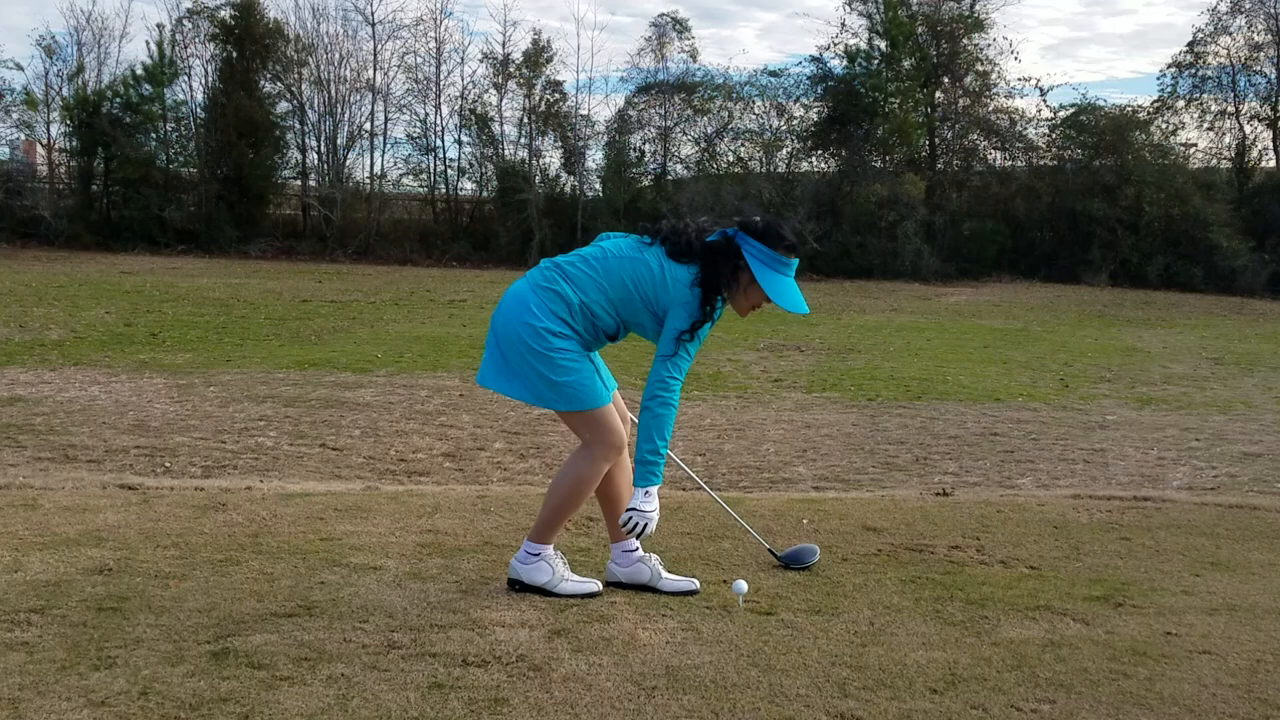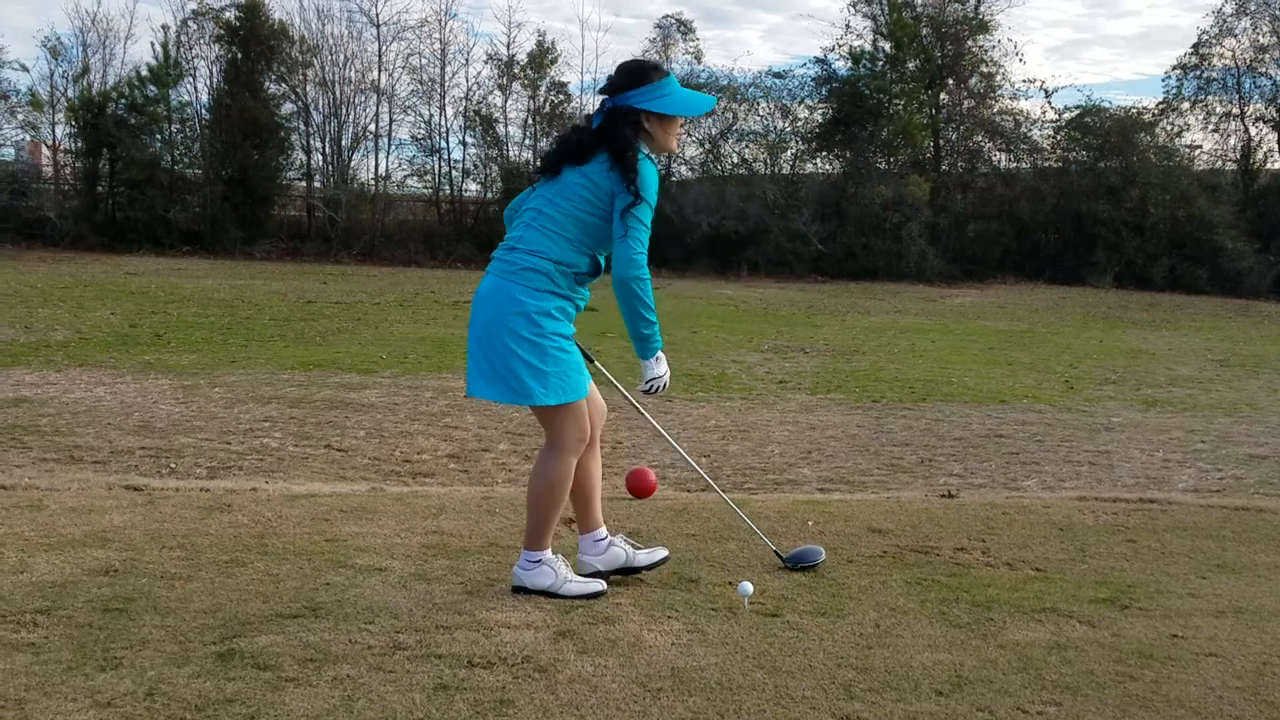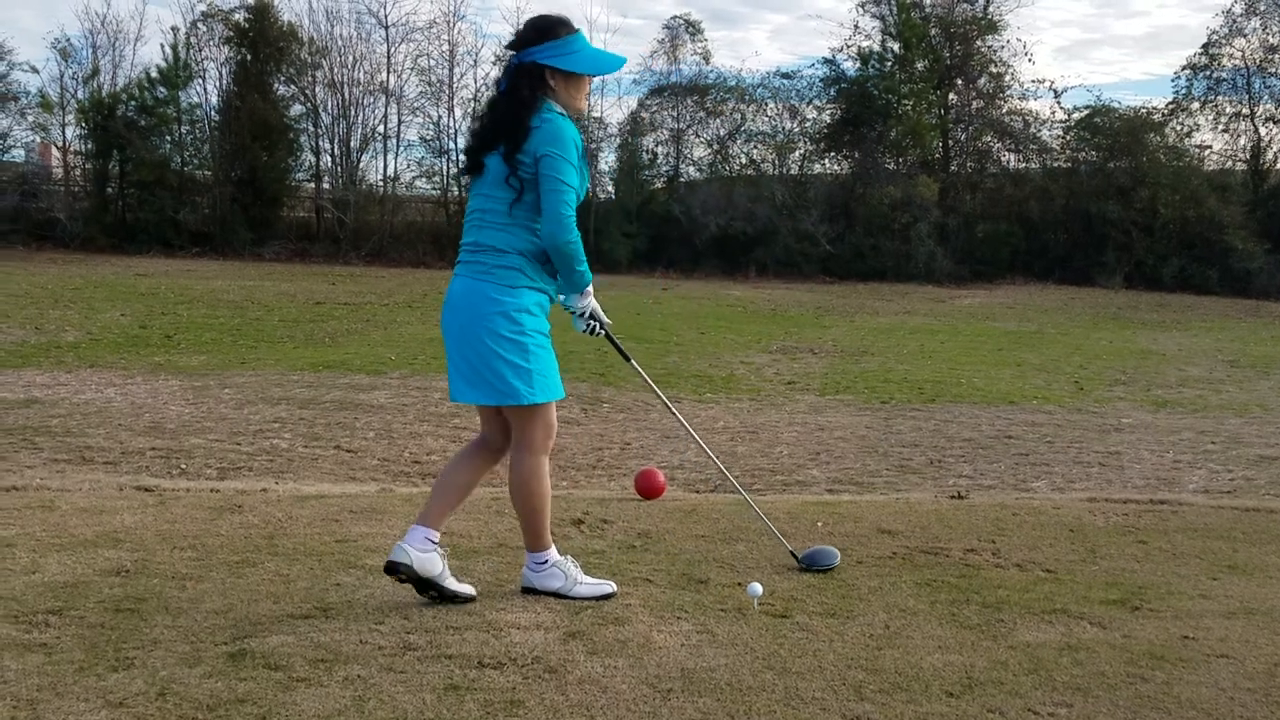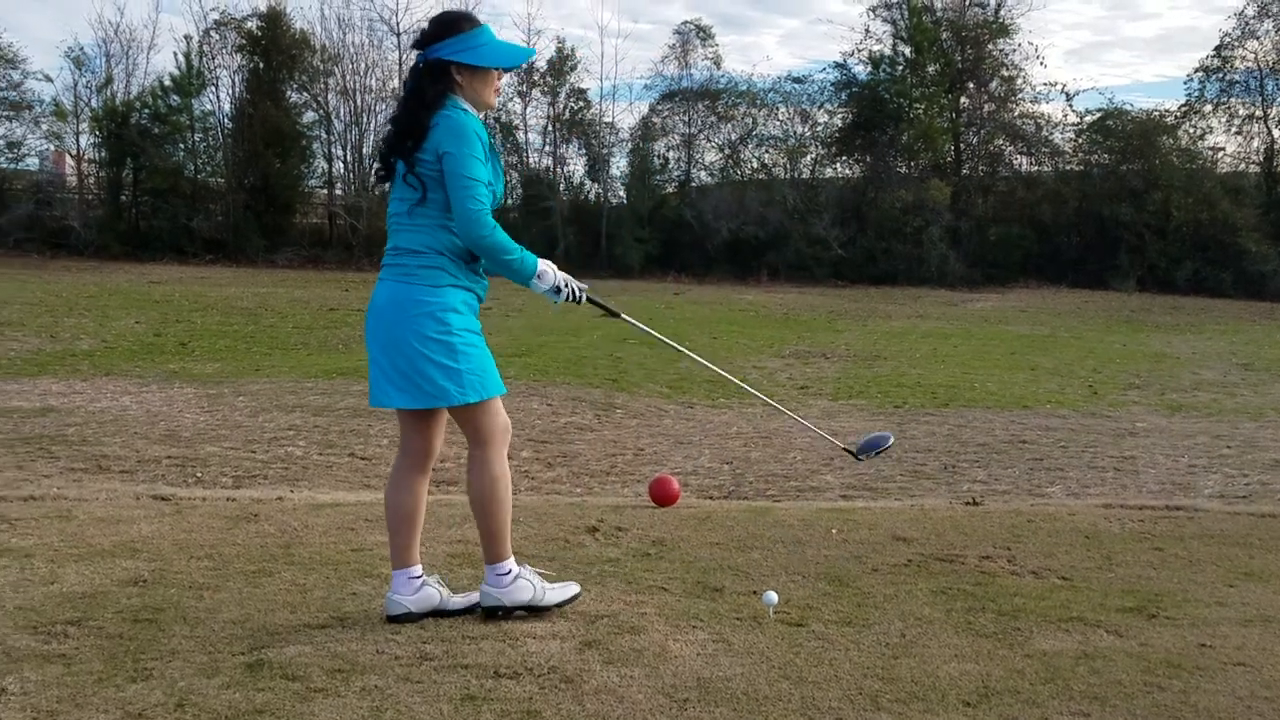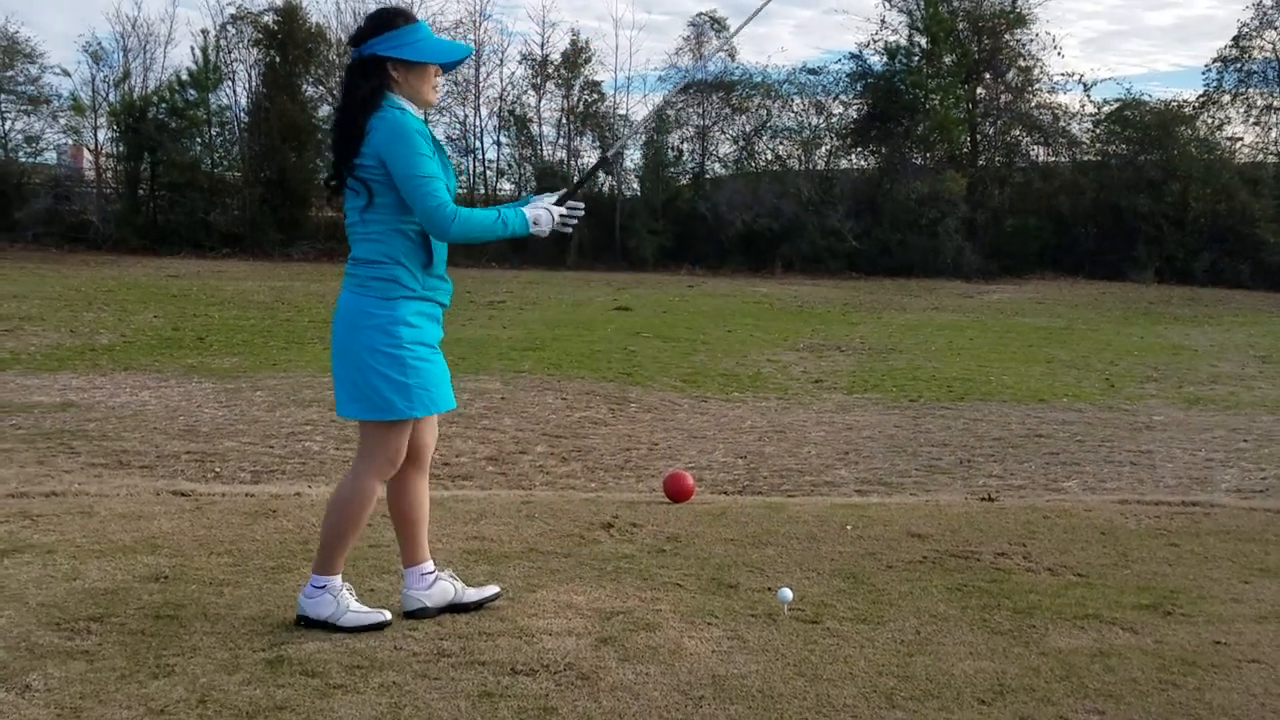
dt=0.4s
person 1, frame 1
left shoulder: (686, 260)
right shoulder: (697, 295)
left elbow: (608, 245)
right elbow: (662, 391)
right wrist: (647, 489)
left hip: (533, 303)
right hip: (541, 321)
left knee: (618, 425)
right knee: (606, 440)
left ankle: (627, 558)
right ankle: (534, 560)
person 1, frame 2
left shoulder: (585, 156)
right shoulder: (636, 168)
left elbow: (515, 214)
right elbow: (629, 267)
right wrist: (651, 351)
left hip: (509, 297)
right hip: (531, 308)
left knee: (590, 420)
right knee: (570, 435)
left ankle: (596, 545)
right ankle: (535, 563)
person 1, frame 3
left shoulder: (503, 132)
right shoulder: (554, 131)
right elbow: (557, 229)
left wrist: (569, 291)
right wrist: (581, 288)
left hip: (474, 295)
right hip: (508, 302)
left knee: (497, 437)
right knee: (536, 434)
left ankle: (419, 546)
right ankle: (544, 566)
person 1, frame 4
left shoulder: (422, 130)
right shoulder: (458, 126)
right elbow: (476, 229)
left wrist: (534, 269)
right wrist: (536, 271)
left hip: (402, 301)
right hip: (433, 305)
left knee: (420, 446)
right knee: (491, 435)
left ankle: (409, 585)
right ankle: (503, 575)
person 1, frame 5
left shoulder: (381, 130)
right shoulder: (396, 128)
left elbow: (424, 226)
right elbow: (444, 222)
left wrist: (522, 218)
right wrist: (523, 216)
left hip: (398, 313)
right hip: (392, 315)
left knee: (416, 451)
right knee: (381, 458)
left ankle: (424, 582)
right ankle: (321, 590)
